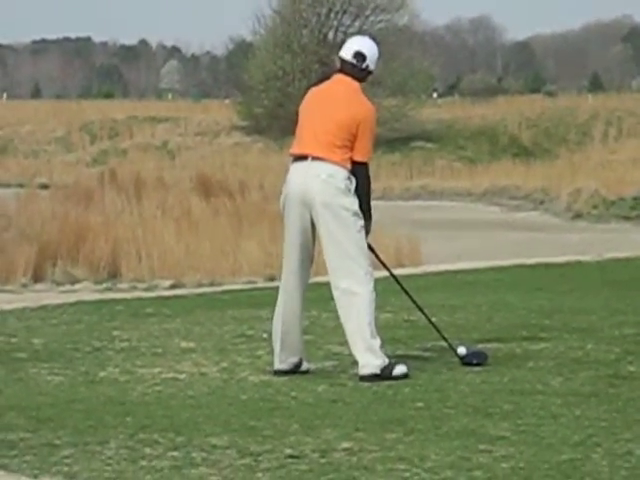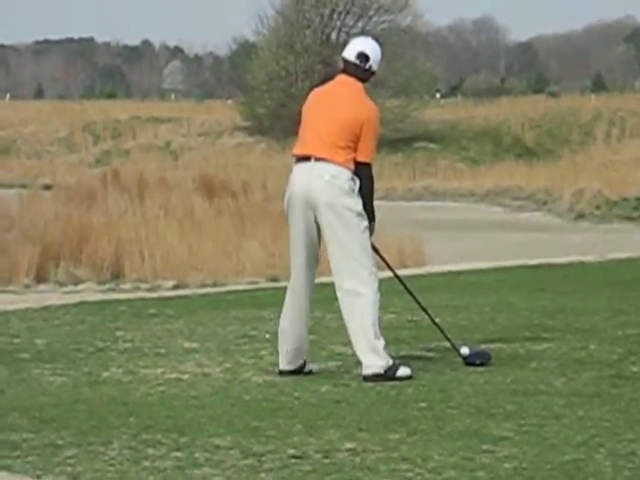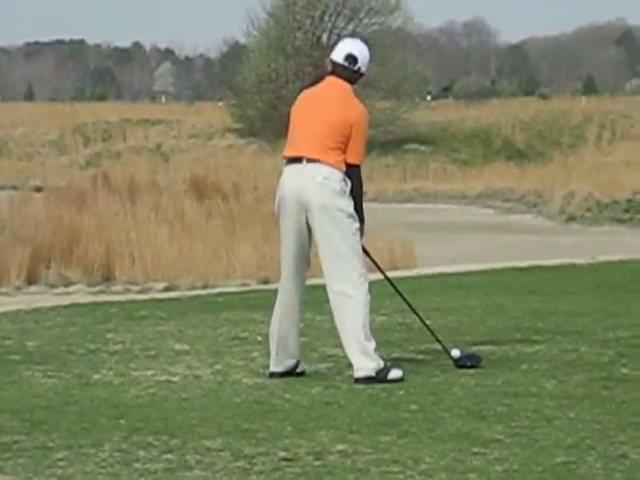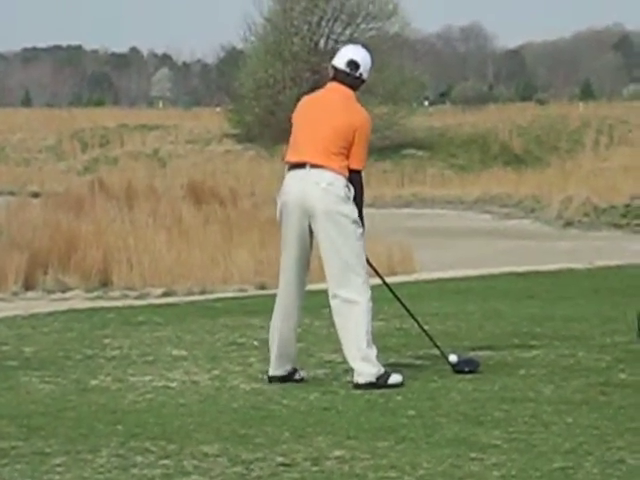
dt=0.3s
person 1, frame 1
left shoulder: (312, 94)
right shoulder: (364, 108)
right elbow: (360, 166)
right wrist: (366, 214)
left hip: (297, 177)
right hip: (331, 180)
left knee: (293, 273)
right knee: (354, 275)
left ankle: (286, 358)
right ankle: (371, 361)
person 1, frame 2
left shoulder: (316, 95)
right shoulder: (367, 109)
right elbow: (363, 167)
right wrist: (369, 215)
left hip: (300, 177)
right hip: (334, 181)
left knee: (301, 275)
right knee: (358, 276)
left ankle: (291, 358)
right ankle: (374, 362)
person 1, frame 3
left shoulder: (304, 97)
right shoulder: (356, 110)
right elbow: (352, 169)
right wrist: (359, 217)
left hip: (291, 179)
right hip: (325, 182)
left knee: (291, 275)
right knee: (348, 278)
left ankle: (282, 360)
right ankle: (366, 364)
person 1, frame 4
left shoulder: (305, 103)
right shoulder: (359, 116)
right elbow: (354, 173)
right wrist: (359, 221)
left hip: (293, 184)
right hip: (328, 188)
left knee: (290, 280)
right knee: (351, 284)
left ankle: (281, 365)
right ankle: (366, 370)
